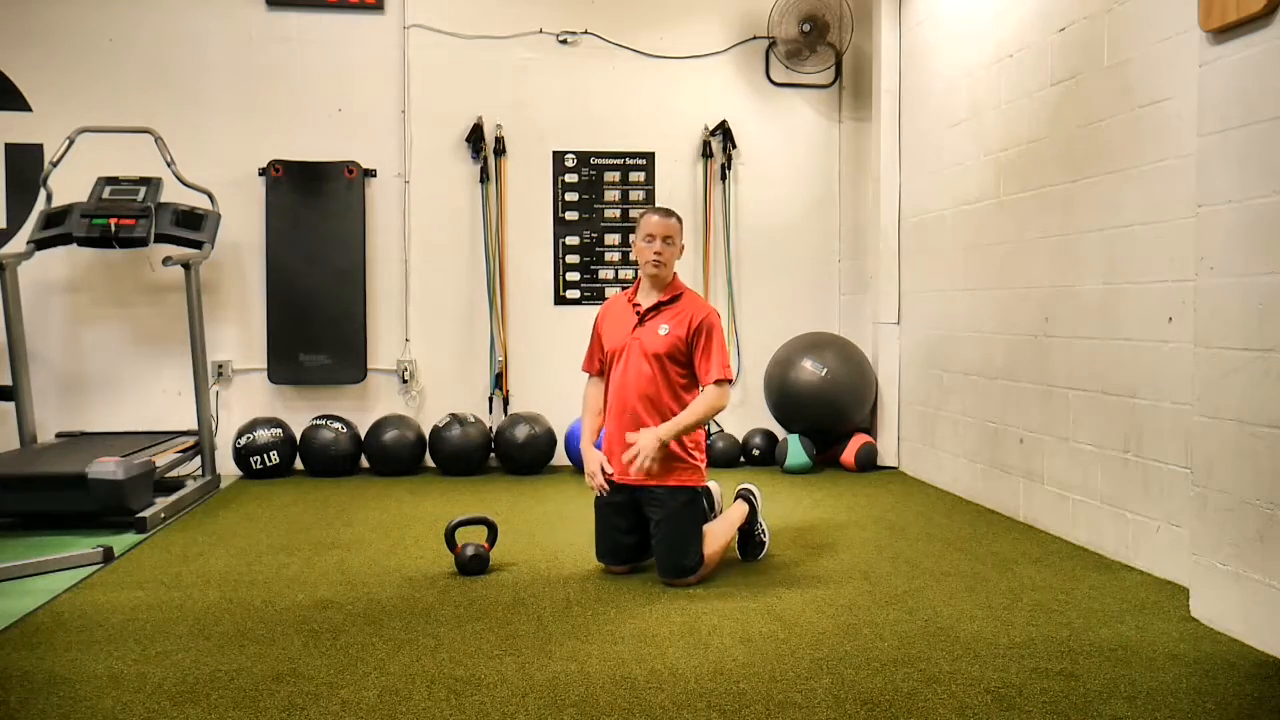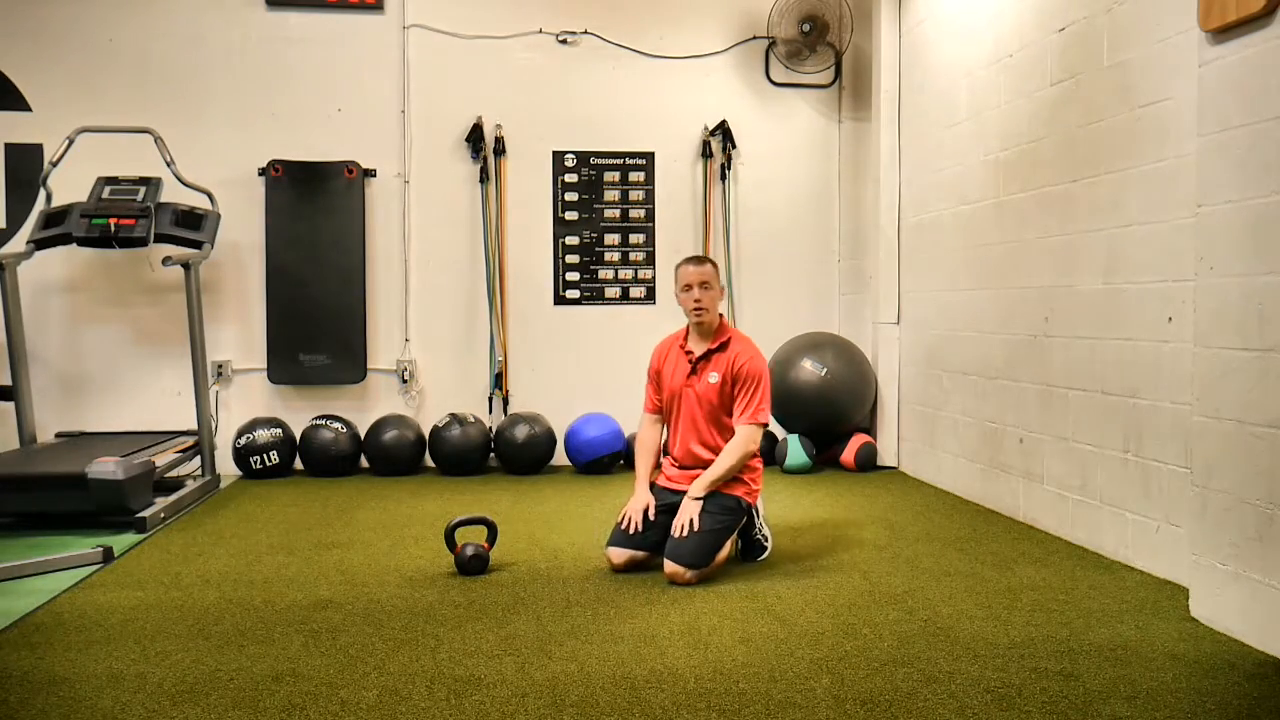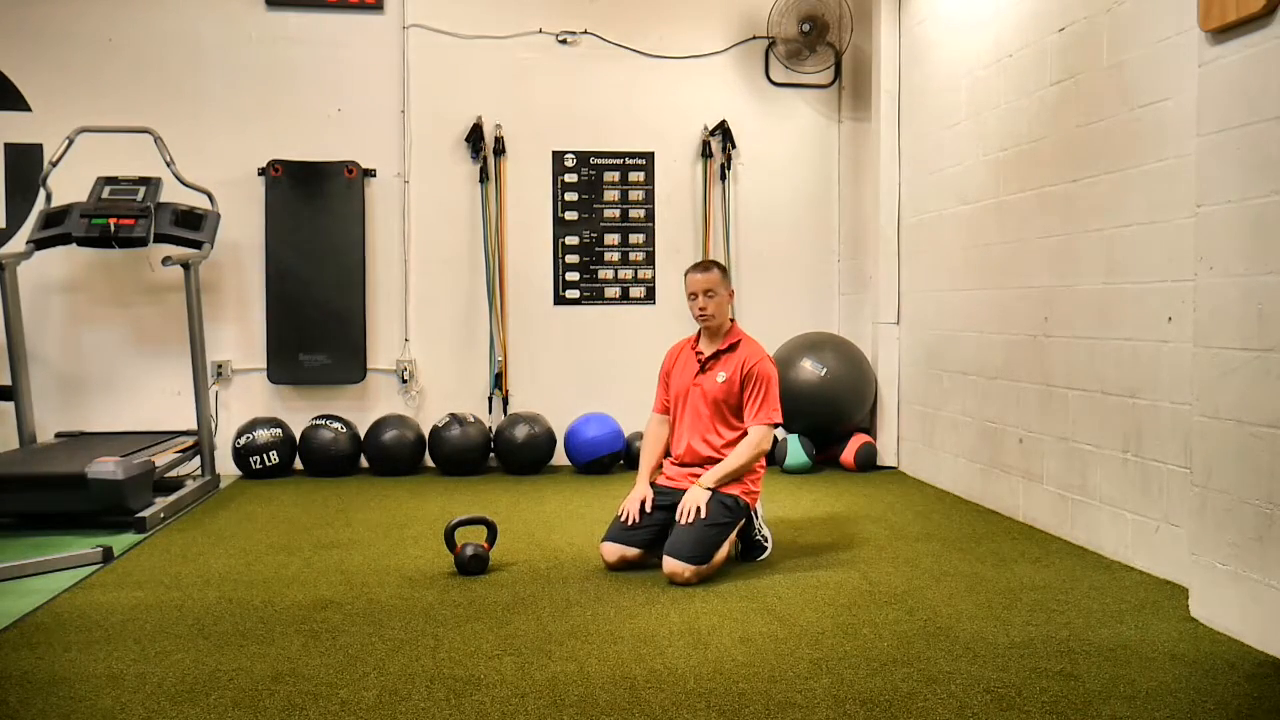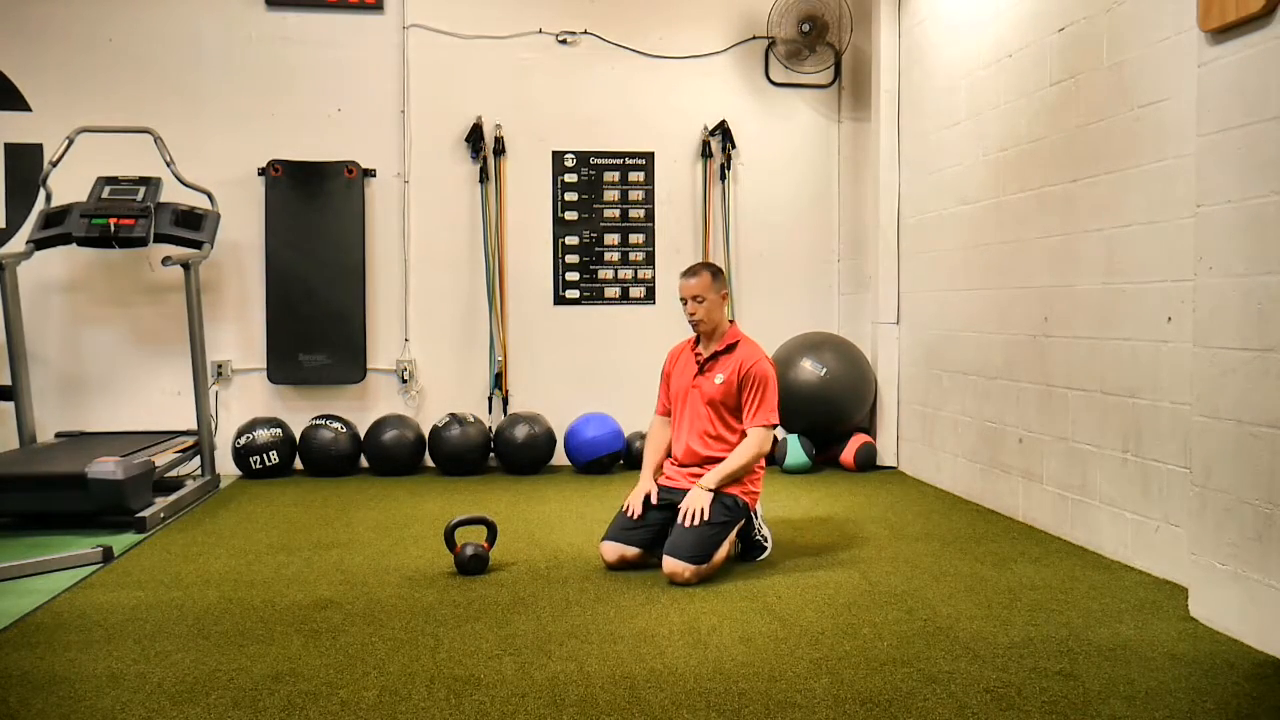
dt=1s
person 1, frame 1
left shoulder: (698, 314)
right shoulder: (610, 310)
left elbow: (718, 394)
right elbow: (597, 382)
left wrist: (662, 435)
right wrist: (587, 444)
left hip: (673, 468)
right hip: (618, 468)
left knee: (680, 575)
right knee: (617, 565)
left ankle: (742, 510)
right ankle: (701, 504)
person 1, frame 2
left shoulder: (745, 357)
right shoulder: (664, 352)
left elbow: (748, 441)
right elbow: (651, 422)
left wrist: (697, 492)
right wrist: (641, 487)
left hip: (727, 482)
right hip: (673, 479)
left knee: (680, 570)
right knee: (619, 555)
left ankle: (740, 524)
right ankle: (685, 531)
person 1, frame 3
left shoulder: (754, 360)
right shoulder: (676, 354)
left elbow: (761, 440)
right elbow: (660, 421)
left wrist: (705, 483)
right wrist: (642, 481)
left hip: (726, 485)
right hip: (674, 480)
left knee: (680, 569)
right knee: (614, 553)
left ankle: (741, 529)
right ankle: (693, 534)
person 1, frame 4
left shoulder: (752, 361)
right shoulder: (677, 355)
left elbow: (760, 441)
left wrist: (706, 486)
right wrist: (647, 476)
left hip: (725, 486)
right hip: (674, 481)
left knee: (680, 569)
right knee: (614, 553)
left ankle: (739, 532)
right ankle: (715, 534)
